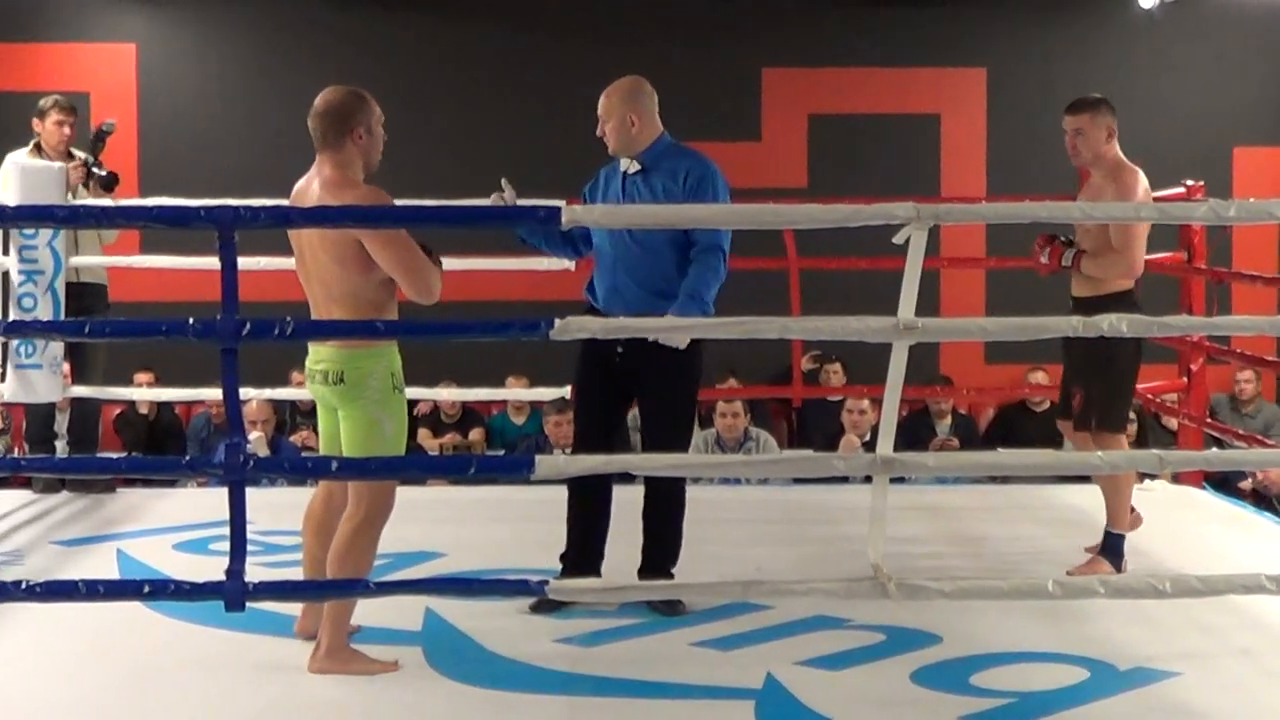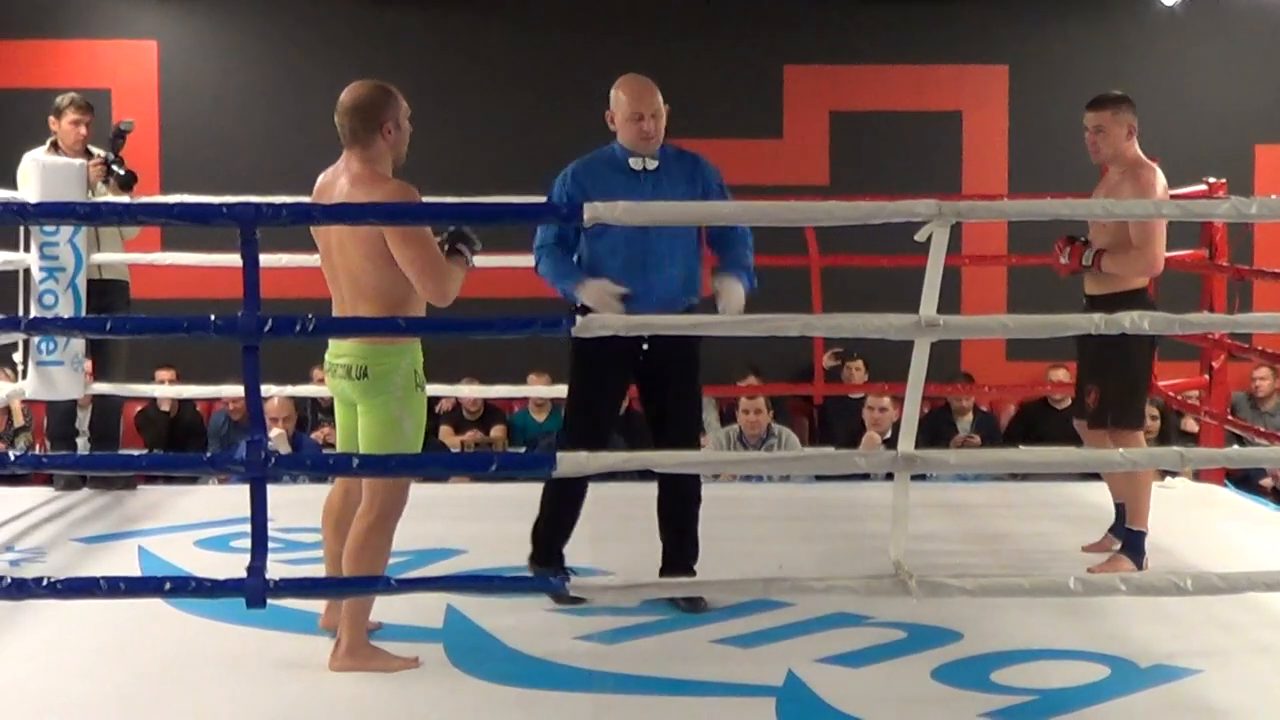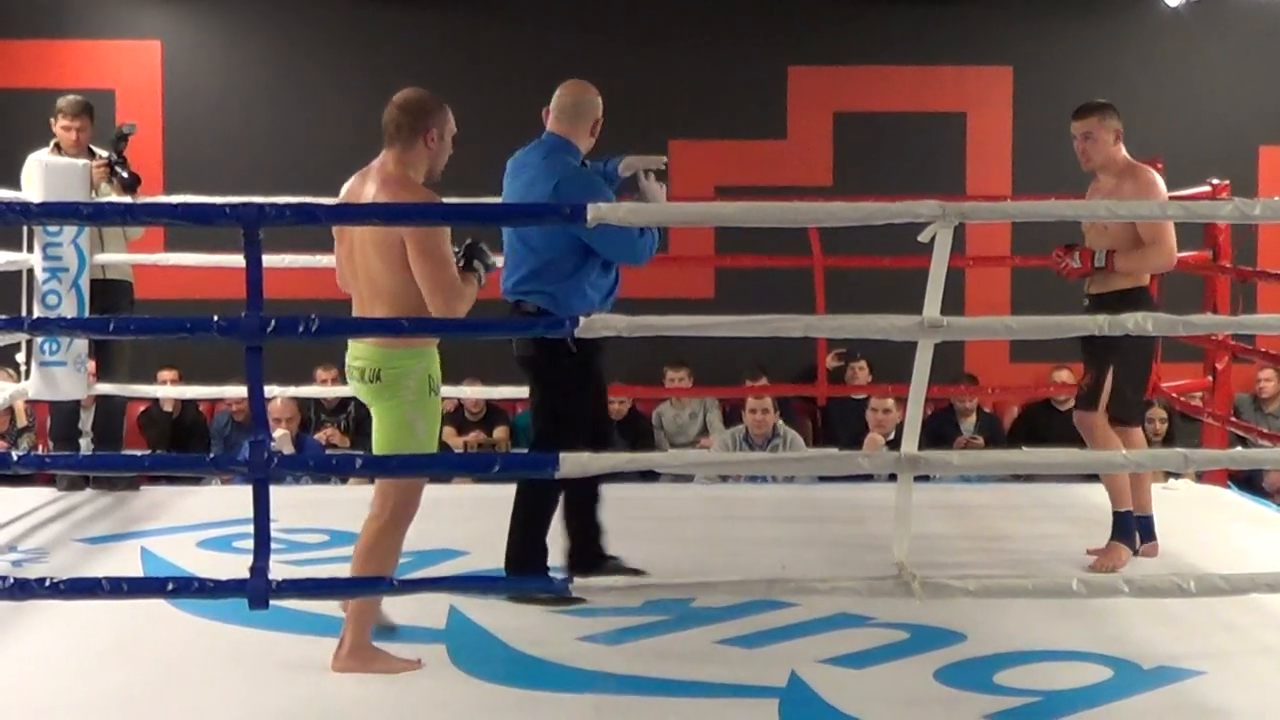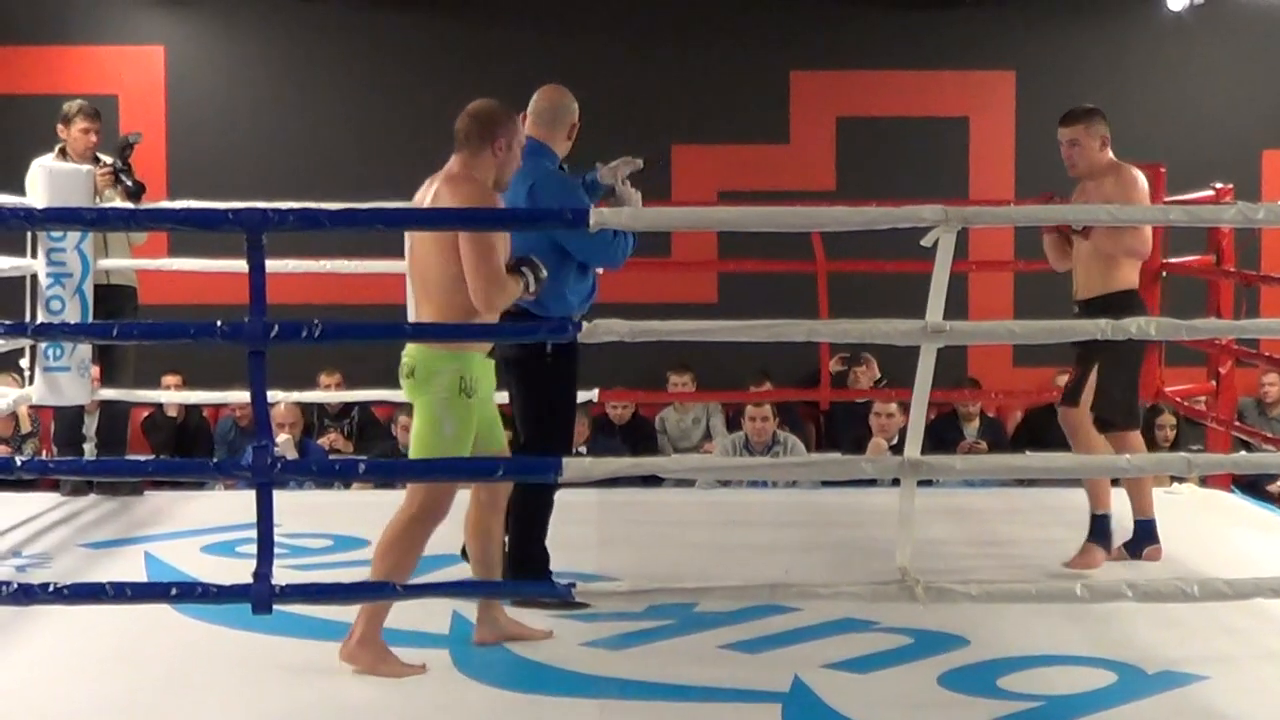
dt=0.5s
person 1, frame 1
left shoulder: (303, 192)
right shoulder: (362, 200)
right elbow: (426, 287)
left wrist: (398, 266)
right wrist: (427, 261)
left hip: (323, 357)
right hip: (366, 364)
left knee: (334, 487)
right knee: (371, 503)
left ankle: (313, 613)
right ankle: (332, 647)
person 1, frame 2
left shoulder: (326, 186)
right shoulder: (392, 196)
right elbow: (441, 290)
left wrist: (430, 248)
right wrist: (459, 254)
left hip: (343, 351)
right hip: (387, 359)
left knee: (351, 483)
right knee: (384, 500)
left ankle: (337, 606)
right ankle: (353, 644)
person 1, frame 3
left shoulder: (354, 188)
right shoulder: (416, 202)
right elbow: (448, 306)
right wrist: (475, 269)
left hip: (366, 353)
right hip: (404, 363)
left knee: (390, 487)
right knee: (398, 503)
left ankle: (360, 599)
right ankle: (354, 645)
person 1, frame 4
left shoulder: (434, 189)
right shoulder: (477, 197)
right elbow: (489, 294)
left wrist: (513, 279)
right wrist: (523, 278)
left hip: (452, 361)
right hip: (450, 367)
left knee: (495, 484)
right knee: (427, 503)
left ankle: (492, 617)
right ankle: (365, 636)
person 2, frame 1
left shoulder: (695, 173)
right shoulder: (605, 179)
left elbow: (711, 254)
right elbow: (574, 241)
left wrist: (688, 312)
right wrist: (519, 220)
left hip: (666, 337)
right hip: (603, 334)
left knee: (665, 460)
right knee: (589, 454)
left ankle: (657, 576)
right ankle: (578, 572)
person 2, frame 2
left shoulder: (693, 171)
right shoulder: (580, 177)
left elbow: (730, 232)
right elbow: (550, 254)
left wrist: (736, 275)
right wrist: (579, 287)
left hip: (673, 333)
right hip: (602, 333)
left knee: (680, 454)
right knee: (580, 446)
left ankle: (679, 572)
right ankle: (547, 557)
person 2, frame 3
left shoulder: (527, 162)
right shoulder: (570, 180)
right elbow: (632, 248)
left wrist: (615, 170)
right wrist: (652, 206)
right hip: (559, 333)
left knee: (590, 438)
right knee: (557, 450)
left ankle: (588, 554)
right ankle: (524, 572)
person 2, frame 4
left shoulder: (513, 174)
right shoulder: (546, 181)
right elbow: (597, 249)
left wrist: (598, 182)
right wrist: (630, 213)
left hip: (511, 325)
right hip: (542, 335)
left knee: (527, 446)
right knee: (543, 454)
left ankle: (497, 555)
right ankle: (524, 575)
person 3, frame 1
left shoulder: (1126, 182)
right shoulder: (1095, 182)
left elbow: (1130, 264)
left wrist: (1068, 258)
right wrist: (1059, 250)
left hip: (1112, 316)
right hip: (1086, 313)
left knee: (1107, 431)
right knee: (1075, 425)
left ankle: (1113, 549)
right ankle: (1124, 510)
person 3, frame 2
left shoulder: (1144, 180)
right shoulder: (1111, 179)
left elbow: (1150, 260)
left wrist: (1087, 259)
right wrist: (1075, 253)
left hip: (1126, 313)
right hip: (1099, 310)
left knee: (1124, 429)
right knee: (1090, 424)
left ankle: (1133, 547)
right ankle: (1125, 519)
person 3, frame 3
left shoulder: (1142, 181)
right shoulder: (1096, 187)
left elbow: (1165, 255)
left wrist: (1097, 260)
right wrist: (1076, 260)
left hip: (1129, 311)
right hip: (1099, 310)
left knee: (1090, 416)
right knee: (1123, 423)
left ankle: (1125, 531)
right ankle: (1142, 530)
person 3, frame 4
left shoulder: (1125, 179)
right shoulder: (1083, 191)
left elbow: (1139, 244)
right elbow: (1061, 261)
left wrist: (1077, 228)
right wrist: (1053, 226)
left hip: (1118, 315)
right hip: (1091, 317)
left knee: (1076, 413)
right knee: (1120, 427)
left ankle: (1099, 531)
right ankle: (1145, 536)
person 4, frame 1
left shoulder: (87, 166)
left elbow: (109, 236)
left wrist: (100, 200)
right wrist: (63, 188)
left hip: (89, 283)
left knee: (91, 378)
person 4, frame 2
left shoulder: (105, 162)
right shoulder: (35, 162)
left elbow: (129, 231)
left wrist: (120, 194)
right wrist: (82, 186)
left hip: (111, 280)
left knee: (113, 375)
person 4, frame 3
left shoulder: (108, 164)
right shoulder: (38, 163)
left elbow: (134, 232)
left wrist: (122, 193)
right wrist: (86, 187)
left hip: (115, 281)
left knee: (115, 375)
right ankle: (67, 467)
person 4, frame 4
left shoulder: (111, 168)
right shoulder: (44, 168)
left elbow: (138, 236)
left wrist: (127, 196)
right wrist: (91, 192)
left hip: (119, 286)
left knee: (119, 381)
